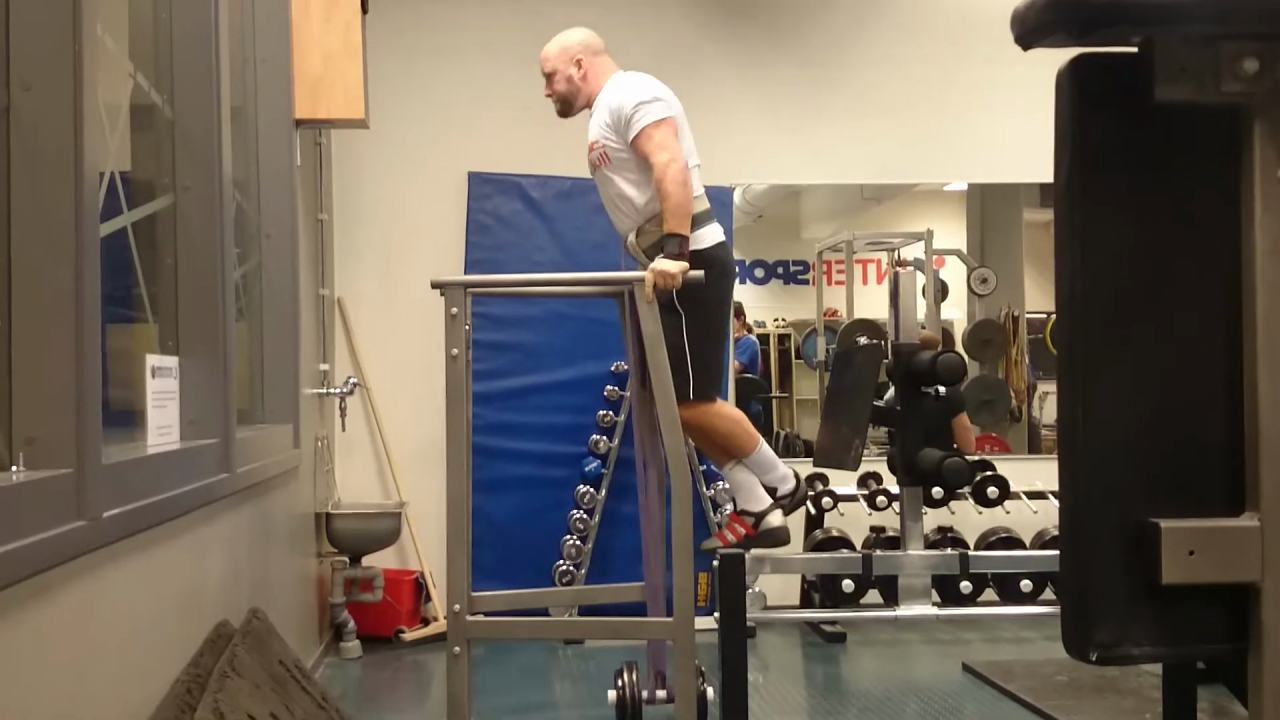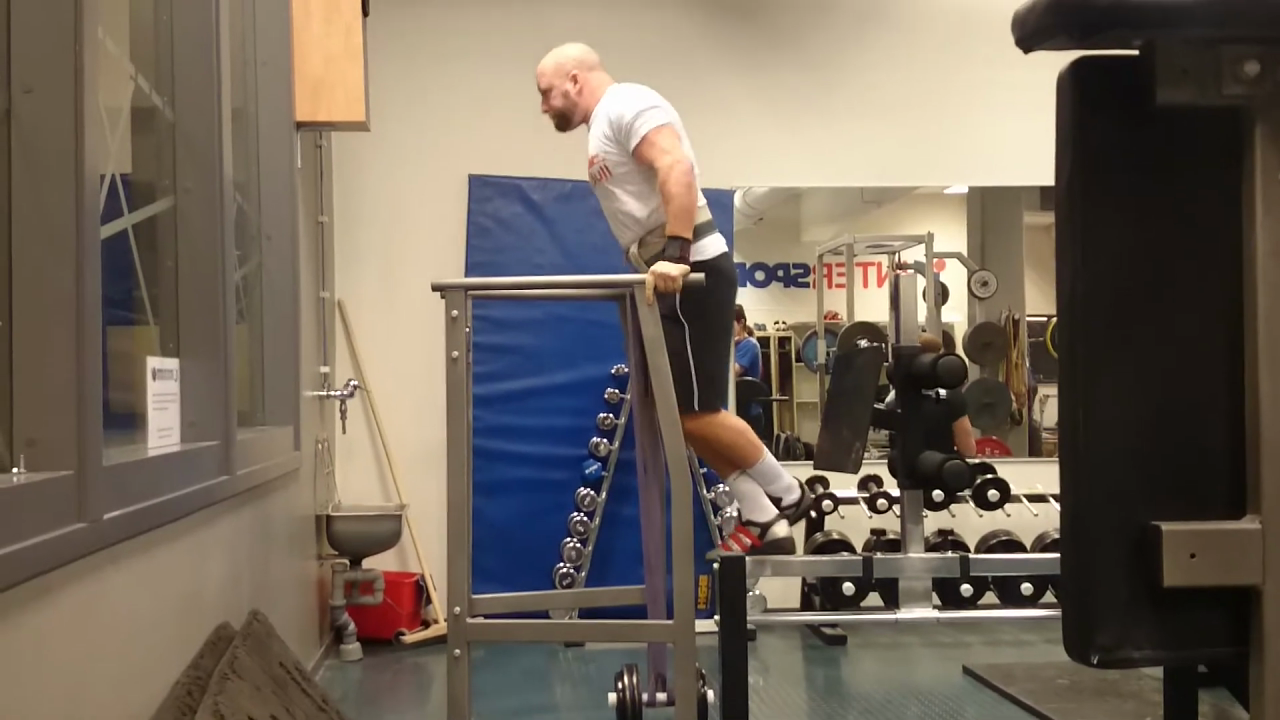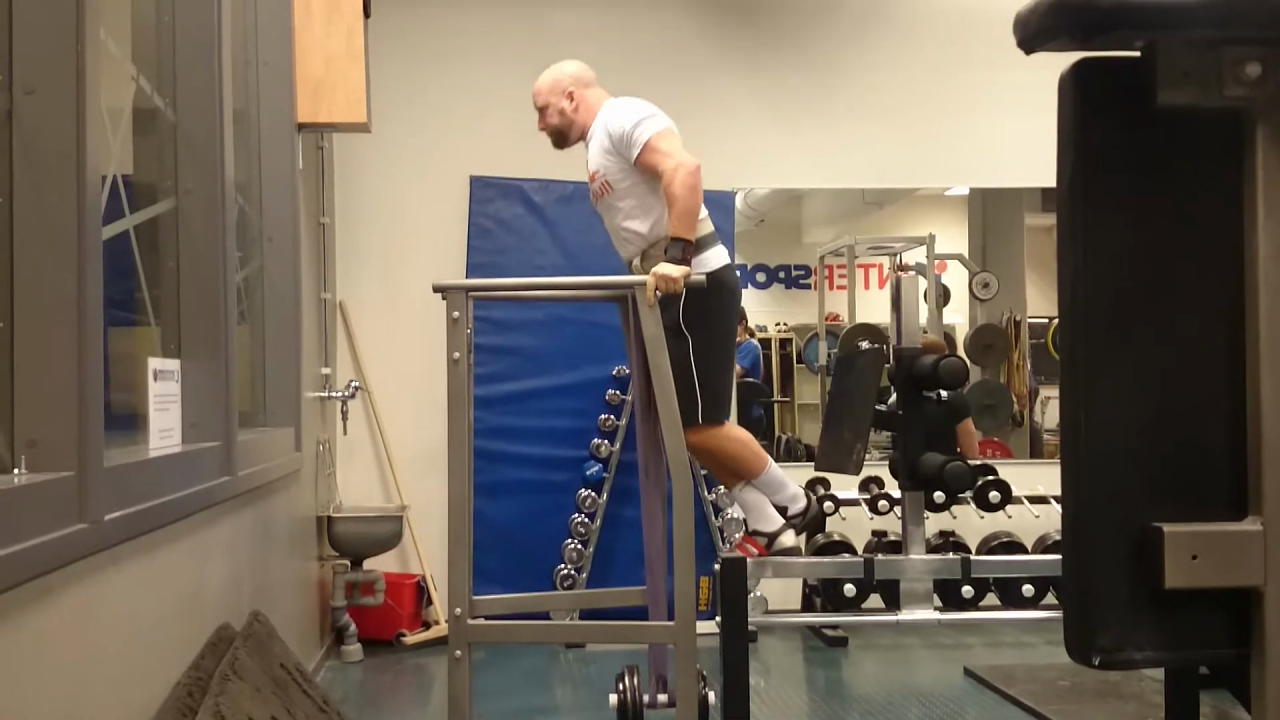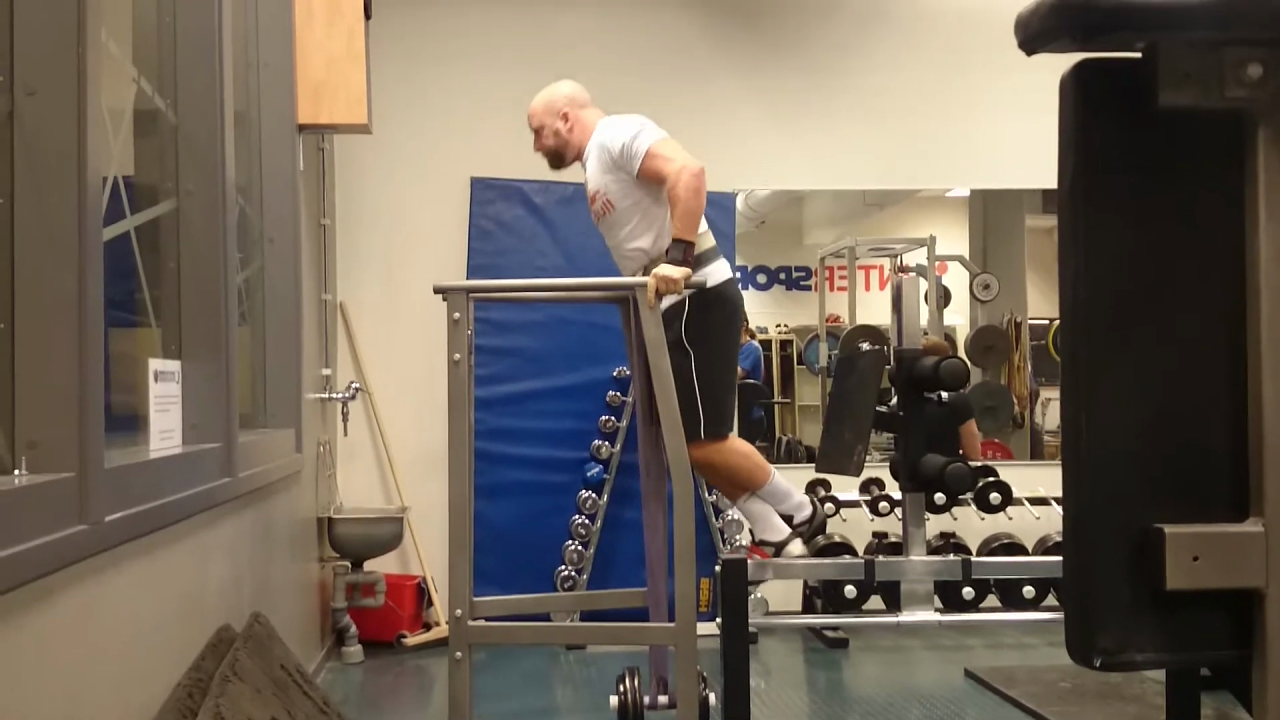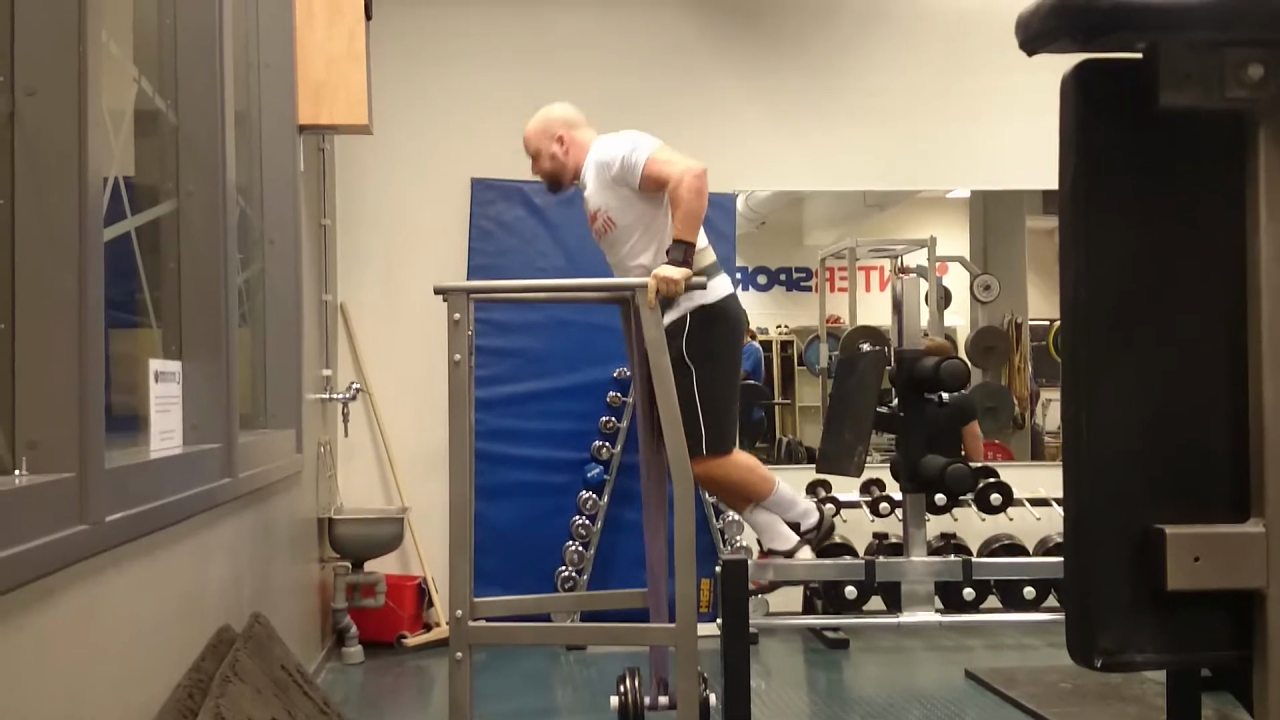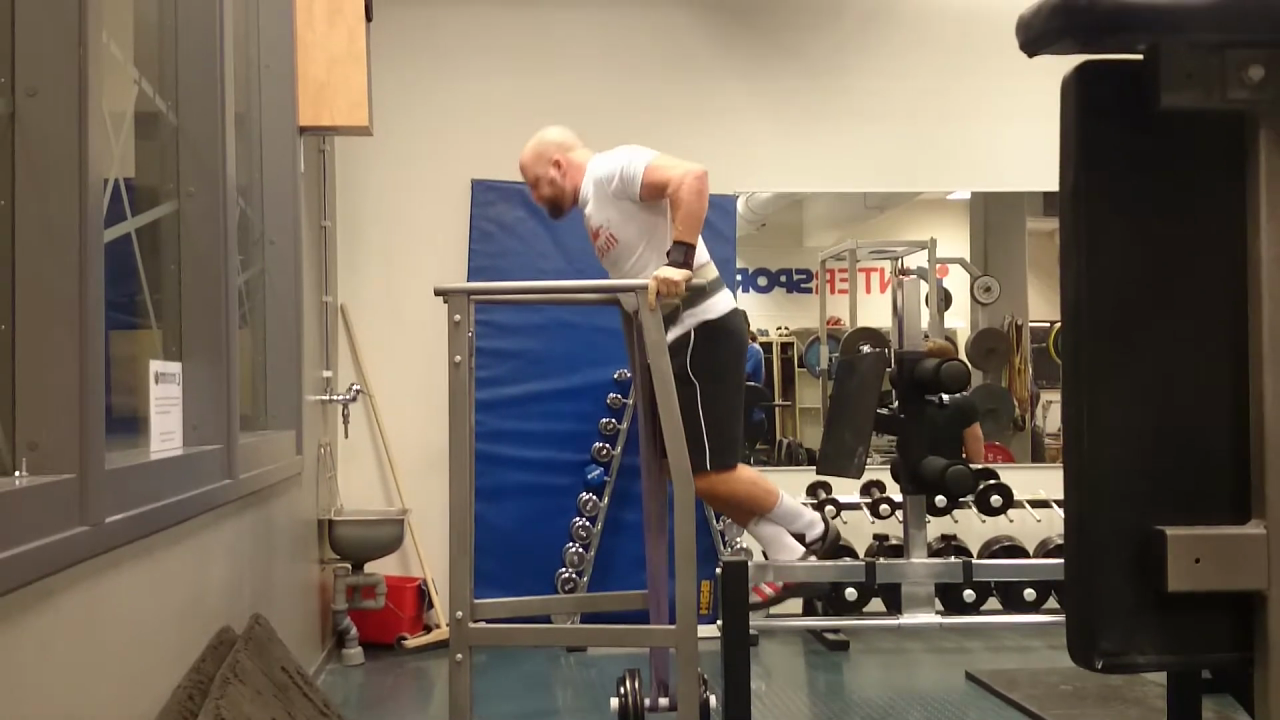
dt=0.1s
person 1, frame 1
left shoulder: (629, 94)
right shoulder: (607, 113)
left elbow: (672, 168)
left wrist: (674, 251)
left hip: (690, 263)
right hip: (668, 268)
left knee: (692, 401)
right knee: (674, 400)
left ankle: (783, 486)
right ankle: (758, 509)
person 1, frame 2
left shoulder: (627, 104)
right shoulder: (607, 125)
left elbow: (676, 171)
left wrist: (675, 254)
left hip: (690, 271)
right hip: (670, 278)
left knee: (696, 412)
right knee: (677, 411)
left ankle: (786, 495)
right ankle: (763, 519)
person 1, frame 3
left shoulder: (622, 119)
right shoulder: (601, 142)
left elbow: (683, 171)
left wrist: (676, 257)
left hip: (695, 285)
right hip: (674, 291)
left knee: (699, 426)
right knee: (680, 425)
left ankle: (793, 503)
right ankle: (768, 529)
person 1, frame 4
left shoulder: (619, 135)
right shoulder: (600, 160)
left elbow: (688, 173)
left wrist: (678, 258)
left hip: (696, 298)
right hip: (675, 303)
left knee: (702, 439)
right knee: (683, 438)
left ankle: (798, 511)
right ankle: (776, 538)
person 1, frame 5
left shoulder: (615, 153)
right shoulder: (597, 180)
left elbow: (689, 176)
left wrist: (679, 260)
left hip: (698, 315)
right hip: (676, 320)
left knee: (704, 456)
right knee: (689, 454)
left ankle: (805, 521)
right ankle: (783, 543)
person 1, frame 6
left shoulder: (613, 169)
right shoulder: (595, 199)
left elbow: (691, 176)
left wrist: (679, 258)
left hip: (700, 330)
right hip: (678, 336)
left knee: (708, 471)
right knee: (687, 468)
left ankle: (810, 530)
right ankle: (790, 560)
